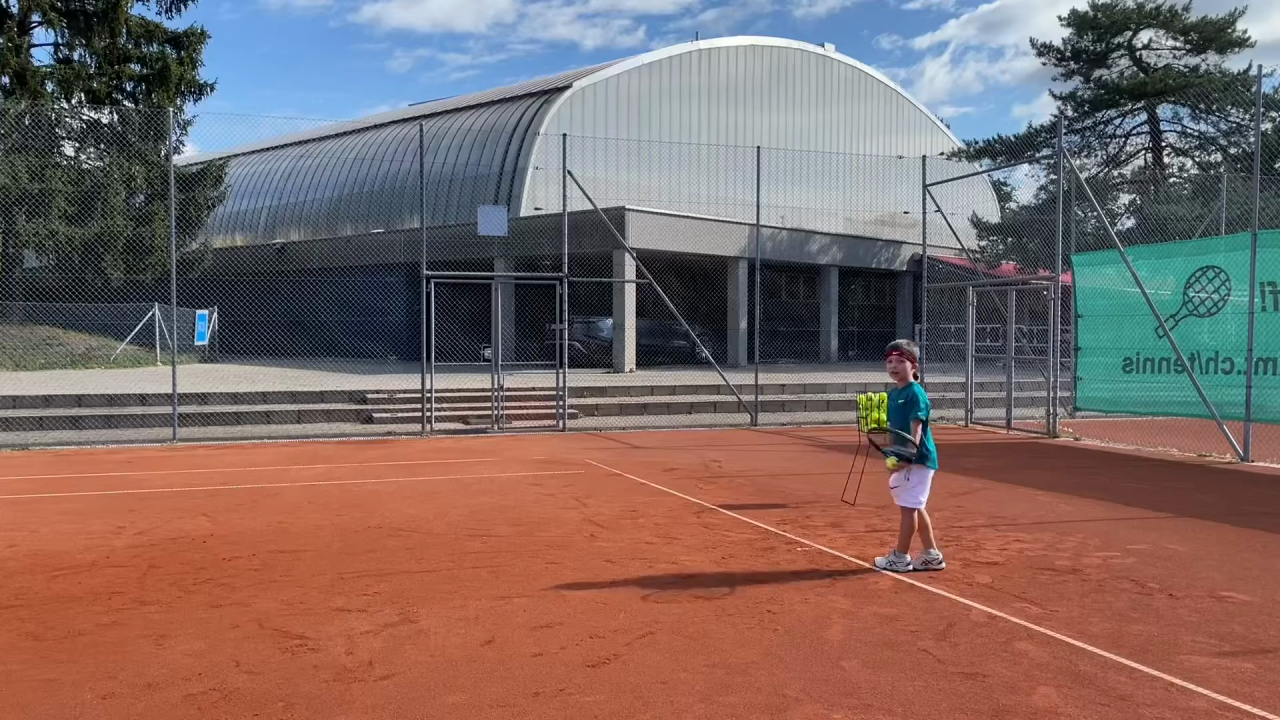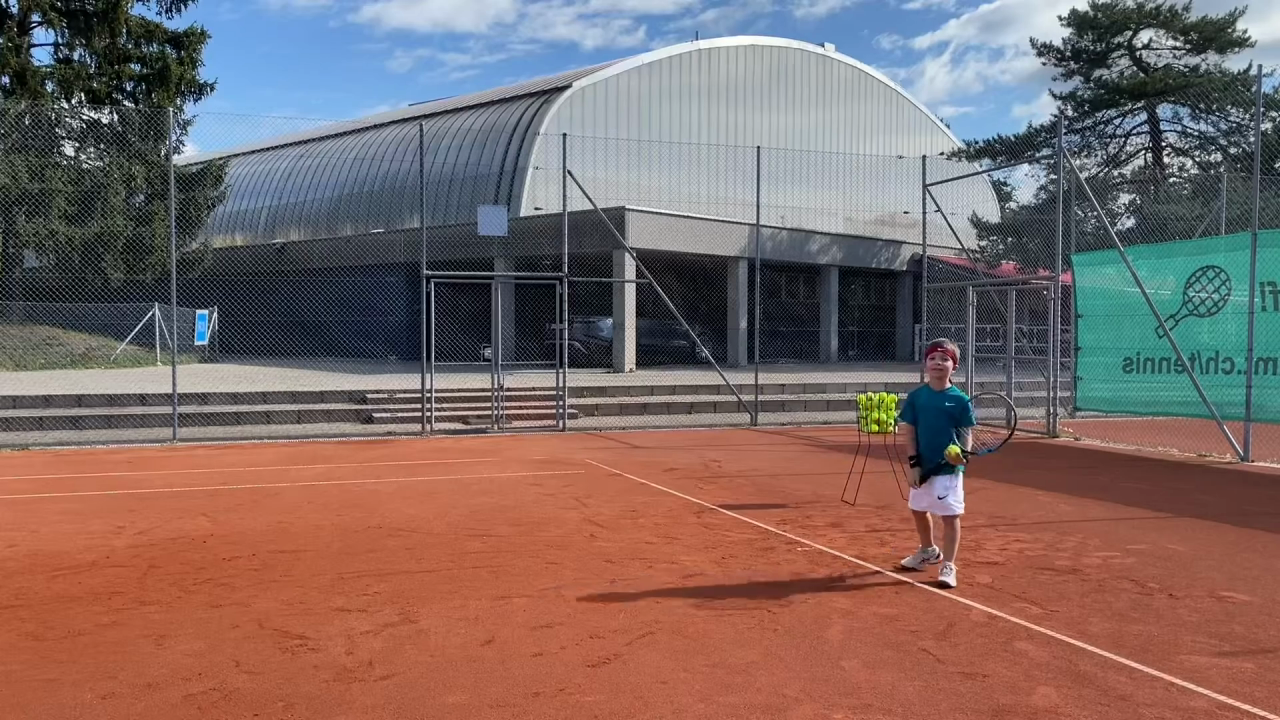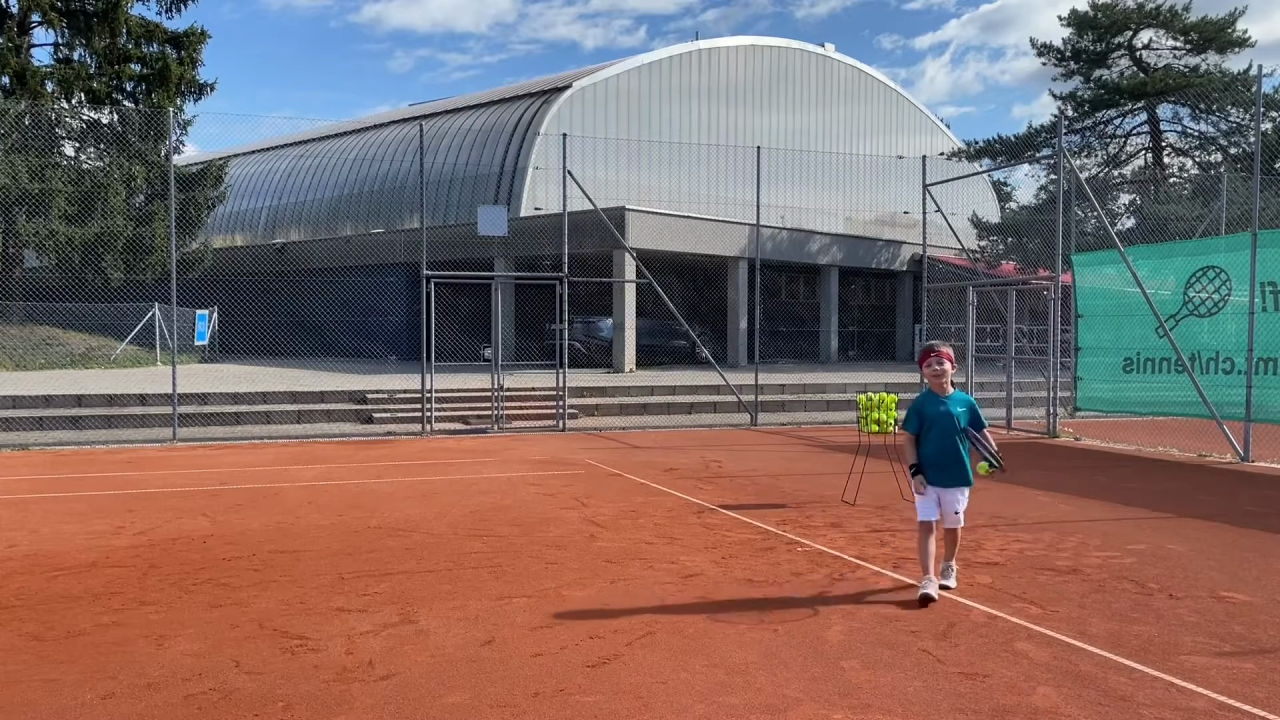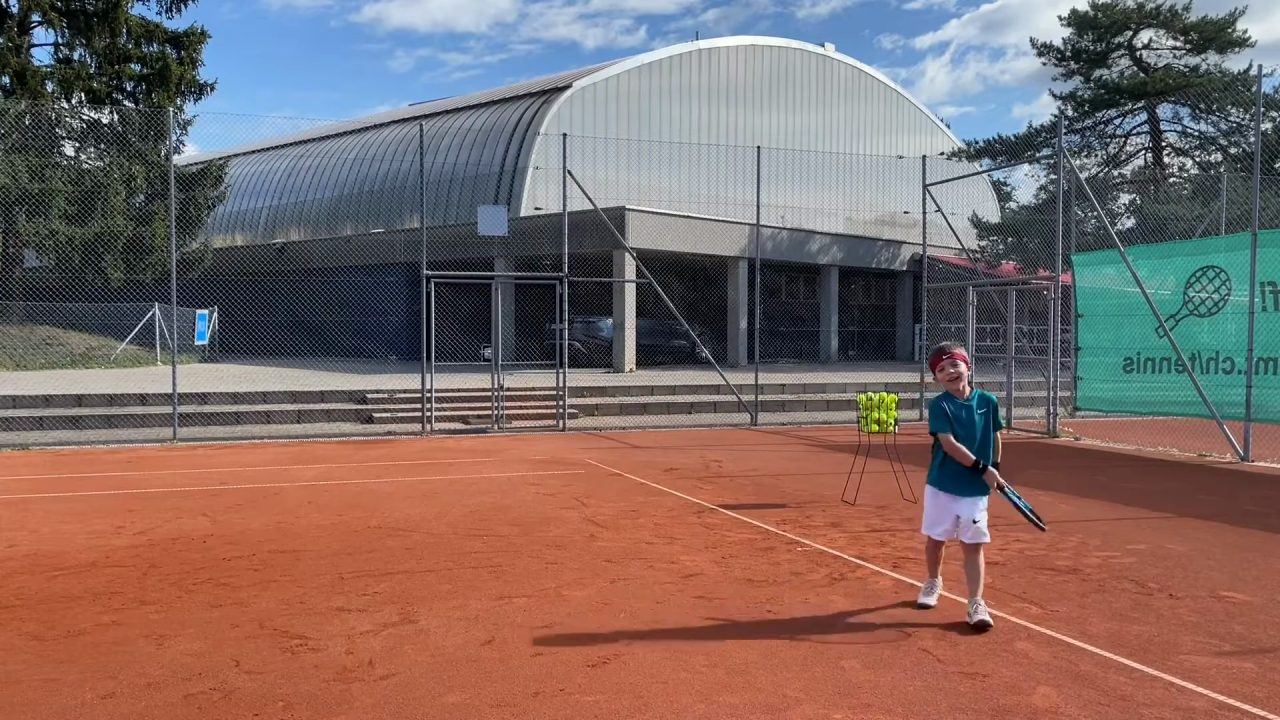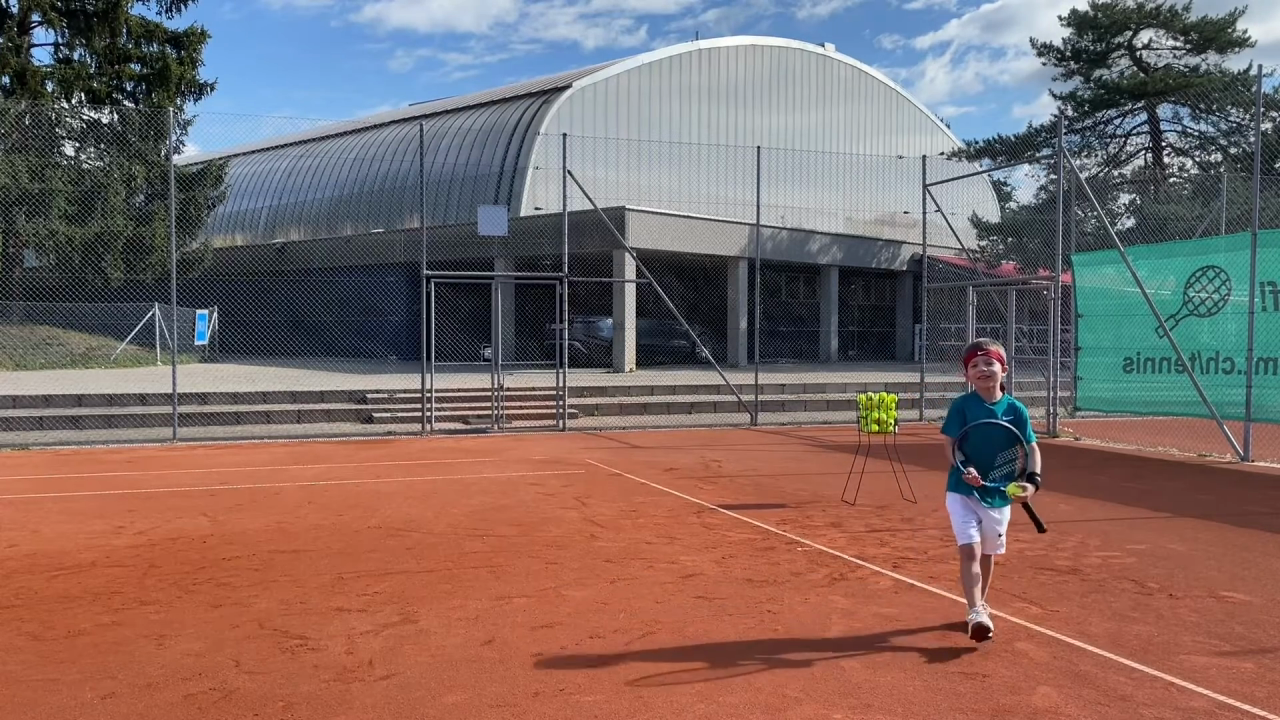
dt=0.7s
person 1, frame 1
left shoulder: (916, 394)
right shoulder: (893, 395)
left elbow: (916, 428)
left hip: (918, 460)
right hip: (907, 461)
left knee: (907, 507)
right knee: (915, 507)
left ankle: (900, 557)
right ankle: (932, 555)
person 1, frame 2
left shoulder: (960, 399)
right shoulder: (916, 396)
left elbow: (965, 433)
right elbow: (909, 431)
right wrist: (913, 464)
left hip: (949, 468)
right hip: (923, 467)
left knee: (950, 516)
right knee: (918, 510)
left ankle: (948, 566)
right ankle: (929, 550)
person 1, frame 3
left shoulder: (967, 402)
right shoulder: (920, 404)
left elbow: (982, 433)
right elbow: (910, 440)
right wrist: (915, 471)
left hip: (957, 478)
right hip: (927, 477)
left knee: (953, 526)
right knee: (926, 526)
left ankle: (949, 566)
right ankle: (928, 580)
person 1, frame 4
left shoulder: (988, 401)
right shoulder: (939, 405)
left elbow: (994, 437)
right elbow: (949, 444)
left wrist: (994, 468)
right wrist: (982, 468)
left hip: (976, 489)
right hip: (942, 485)
left knee: (974, 545)
right knee: (936, 540)
left ankle: (976, 604)
right ankle: (933, 581)
person 1, frame 5
left shoulder: (1016, 410)
right shoulder: (961, 406)
left elbow: (1031, 449)
right elbow: (950, 445)
left wrist: (1032, 480)
right wrist: (963, 469)
left hip: (998, 494)
right hip: (963, 491)
left knee: (987, 553)
right knee: (970, 550)
left ankle: (978, 605)
right ankle: (978, 612)
